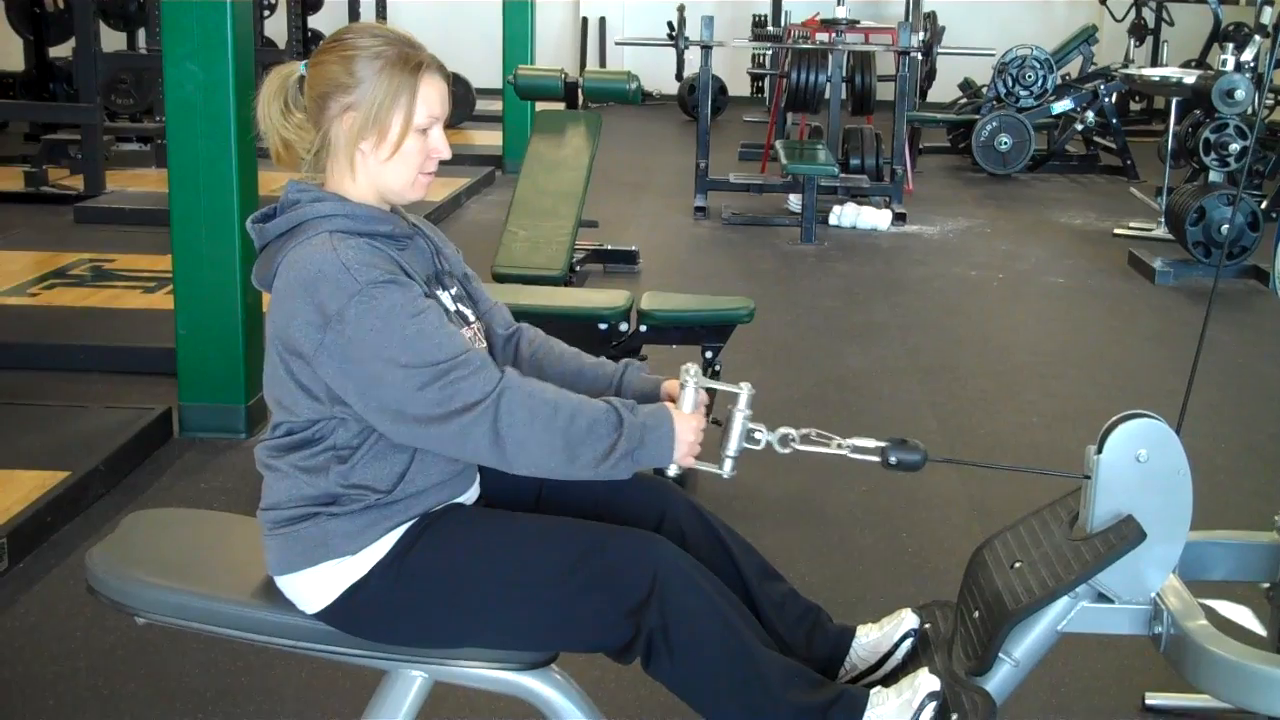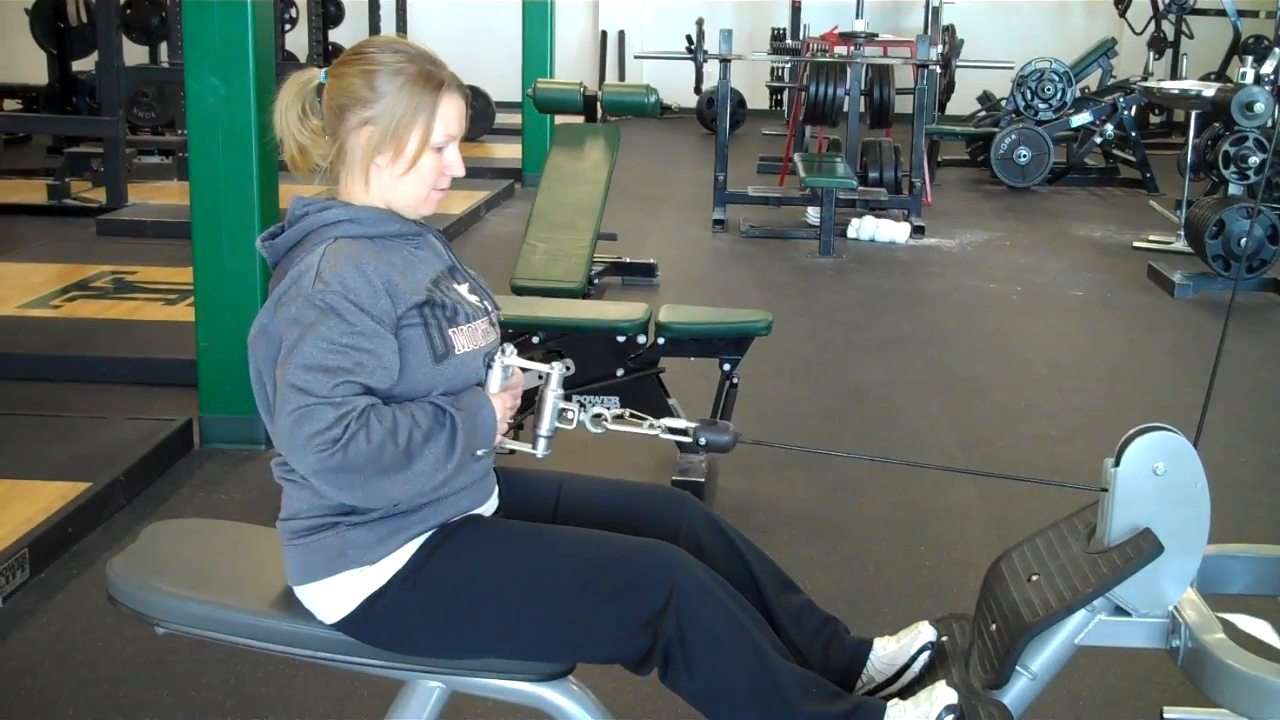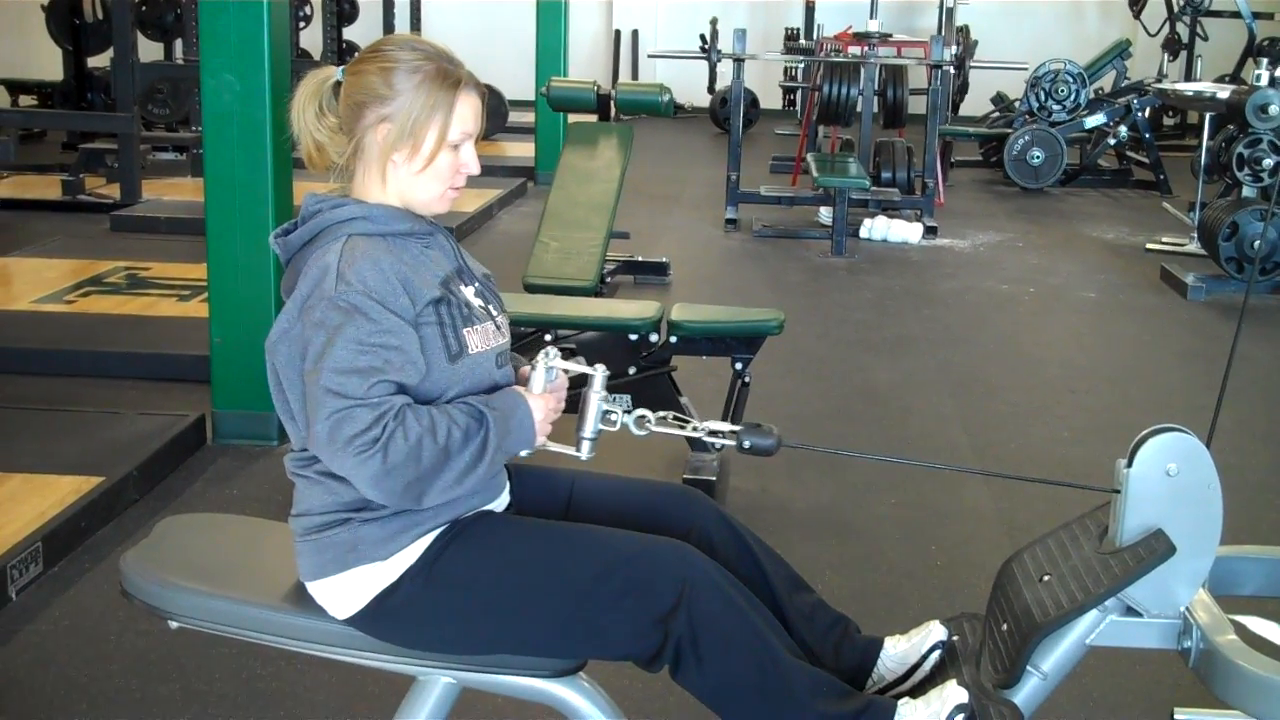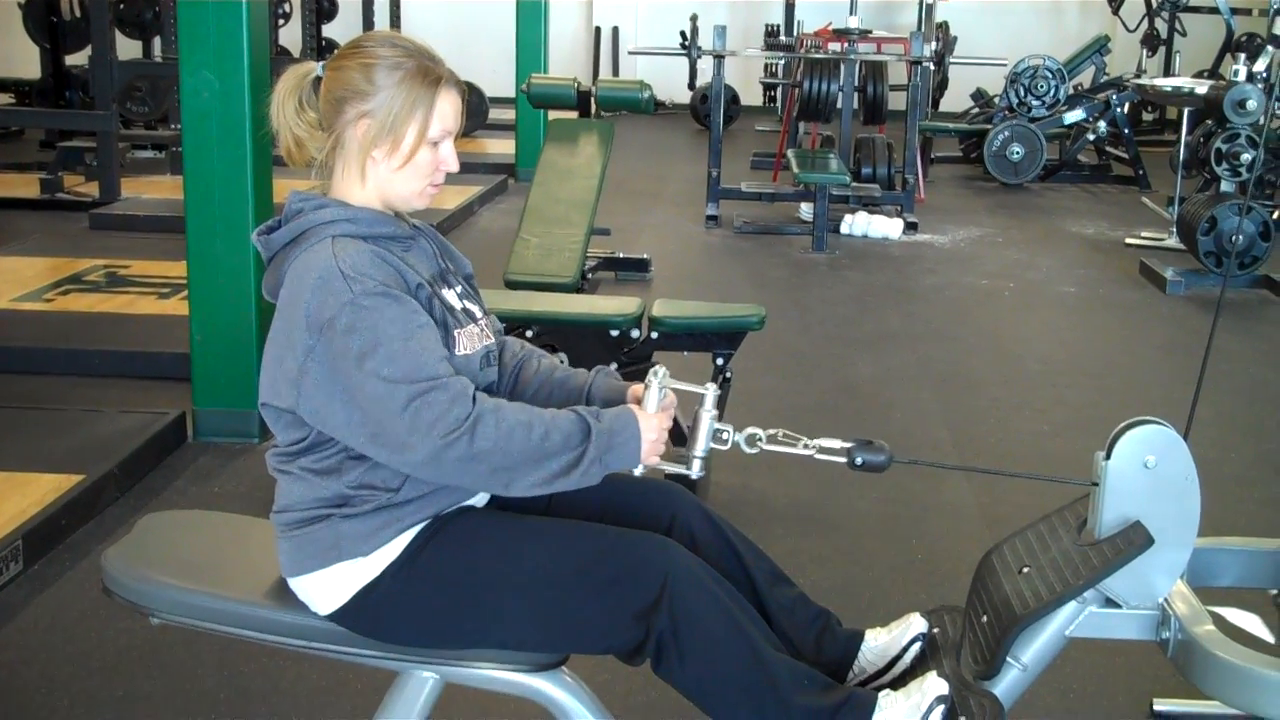
dt=1s
person 1, frame 1
left shoulder: (397, 234)
right shoulder: (335, 272)
left elbow: (507, 346)
right elbow: (485, 407)
left wrist: (641, 388)
right wrist: (650, 432)
left hip: (434, 487)
right hip: (363, 552)
left knee: (652, 506)
right knee: (643, 574)
left ankle: (825, 651)
person 1, frame 2
left shoulder: (405, 243)
right shoulder: (336, 279)
right elbow: (331, 446)
left wrist: (501, 389)
right wrist: (476, 420)
left hip: (455, 501)
right hip: (382, 562)
left knee: (673, 516)
right knee: (660, 584)
person 1, frame 3
left shoulder: (413, 241)
right shoulder: (352, 277)
right elbow: (371, 448)
left wrist: (522, 382)
right wrist: (514, 419)
left hip: (467, 499)
right hip: (395, 557)
left knee: (683, 513)
right knee: (671, 581)
left ankle: (853, 661)
person 1, frame 4
left shoulder: (401, 241)
right shoulder: (342, 280)
left elbow: (494, 363)
right elbow: (453, 433)
left wrist: (609, 395)
right wrist: (615, 433)
left hip: (448, 496)
right hip: (377, 552)
left knee: (665, 510)
right knee: (654, 575)
left ankle: (833, 654)
